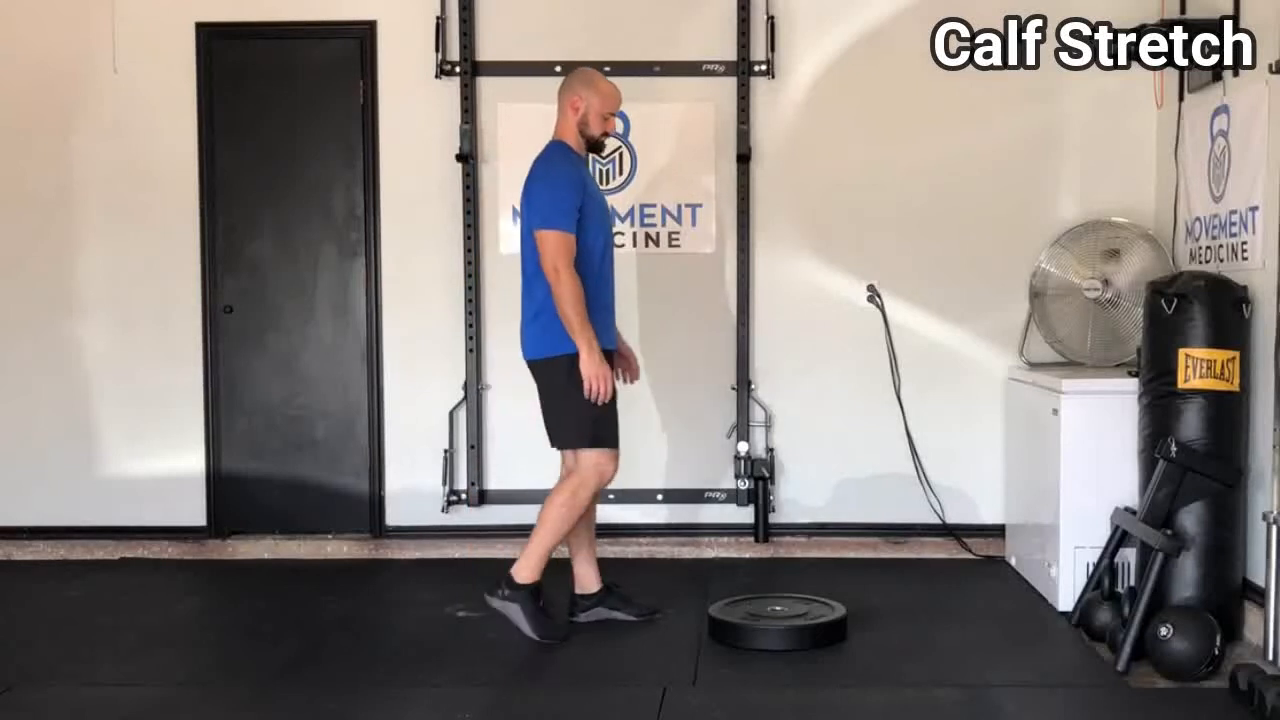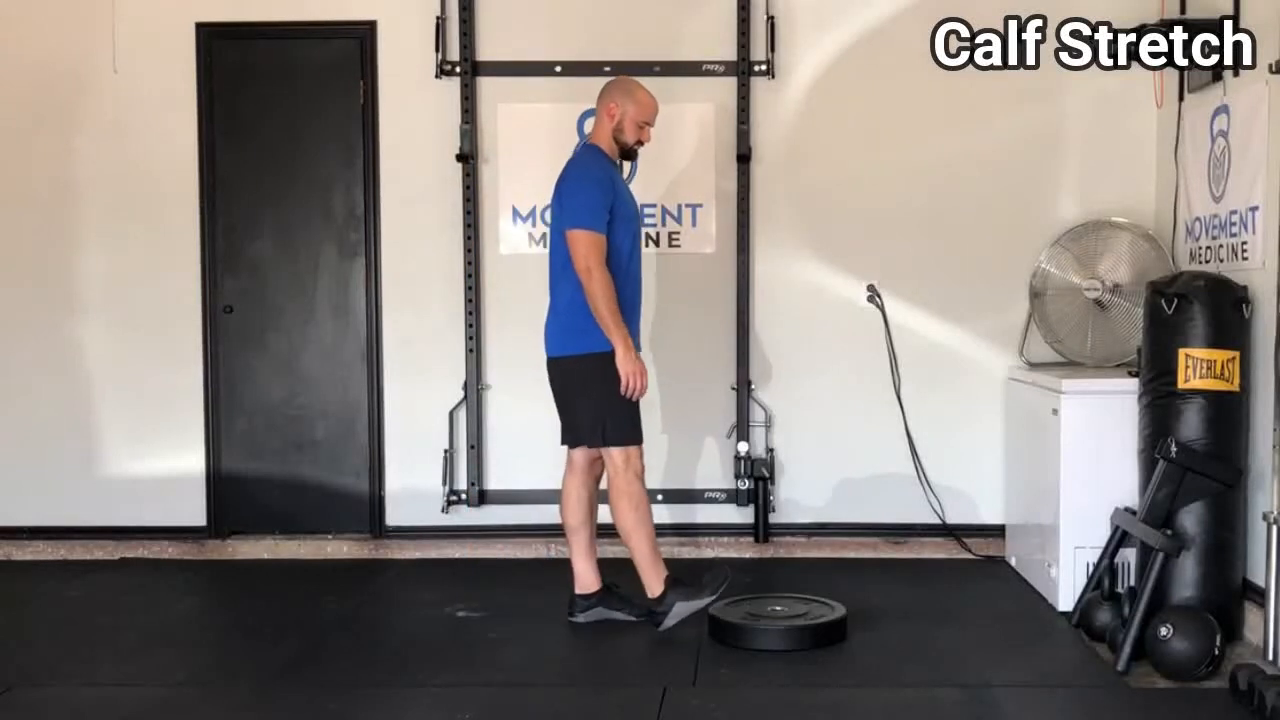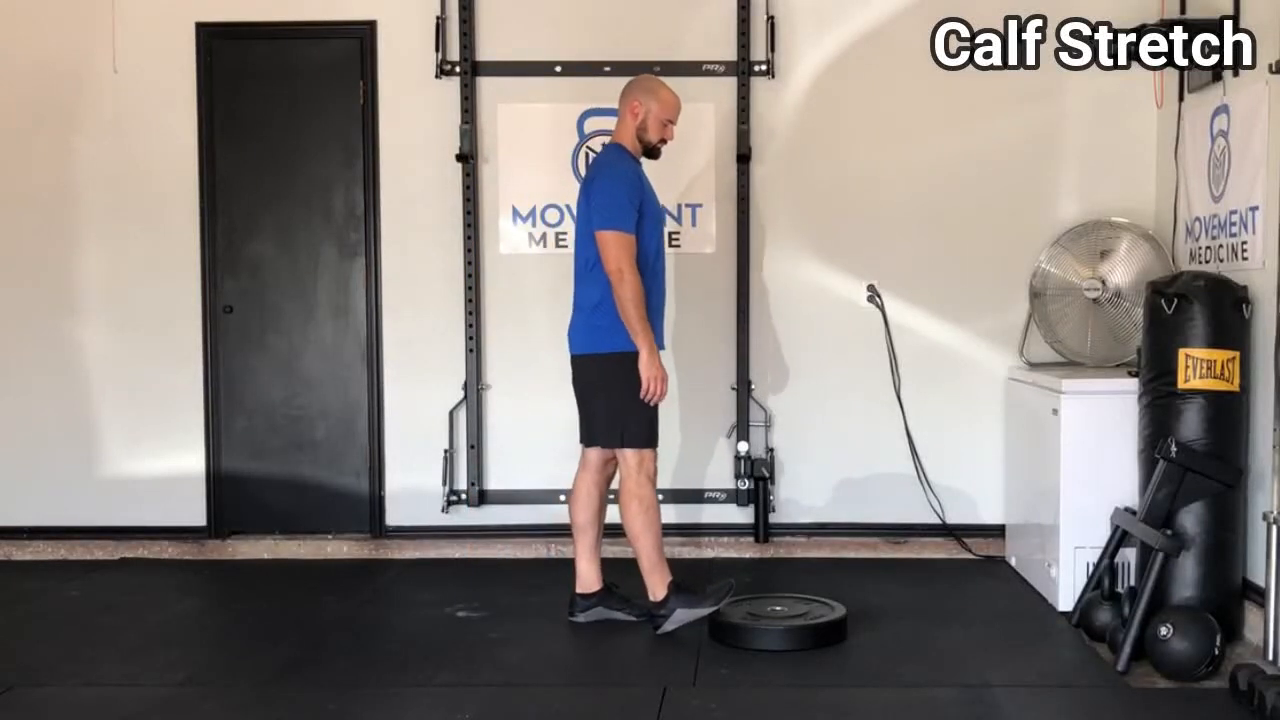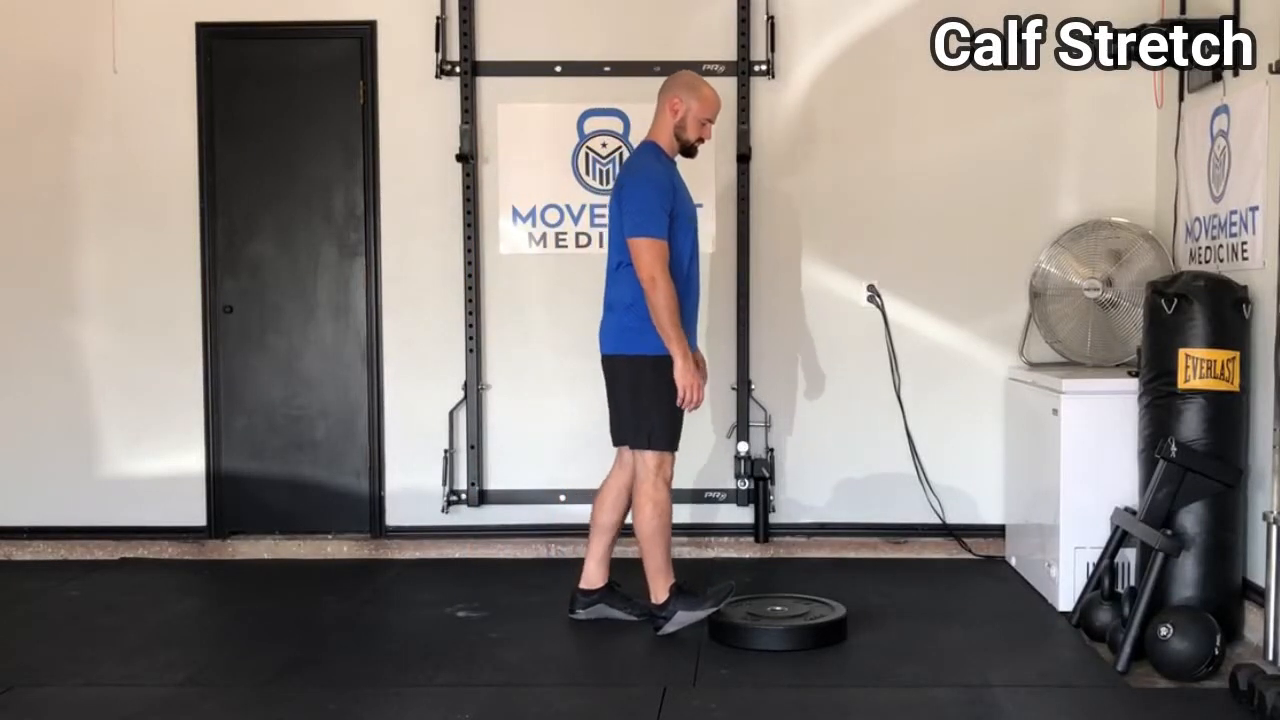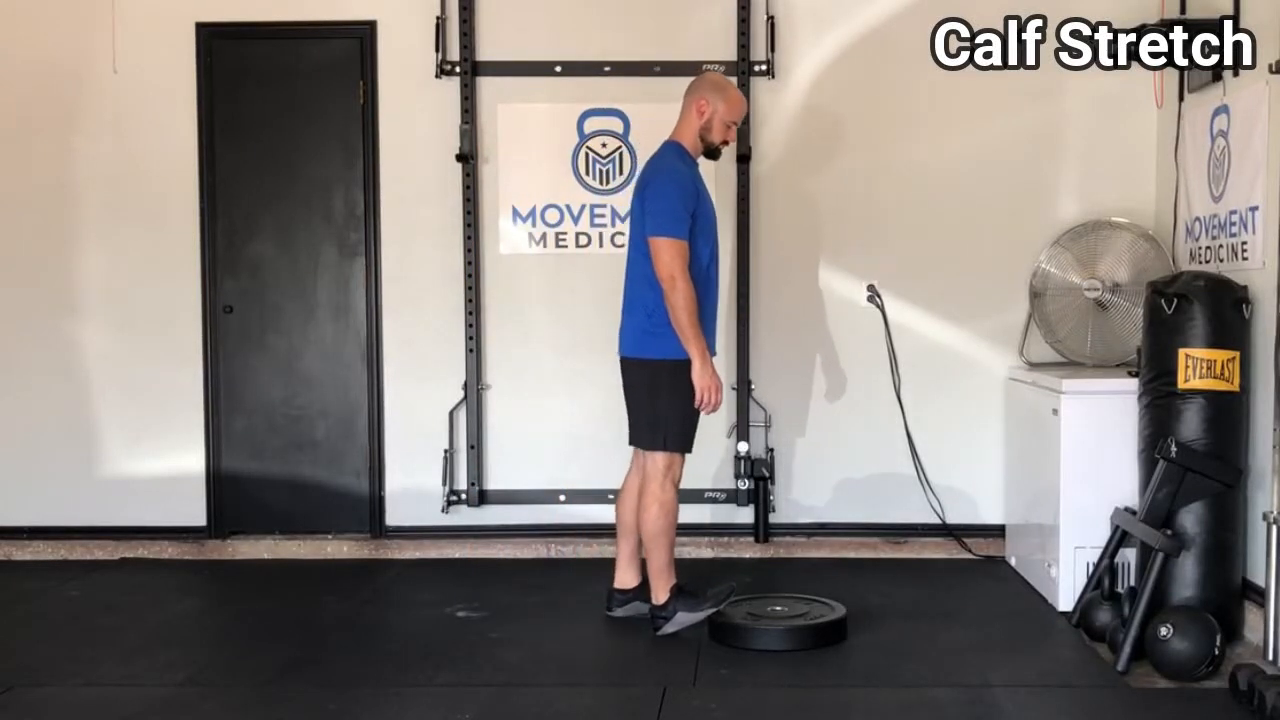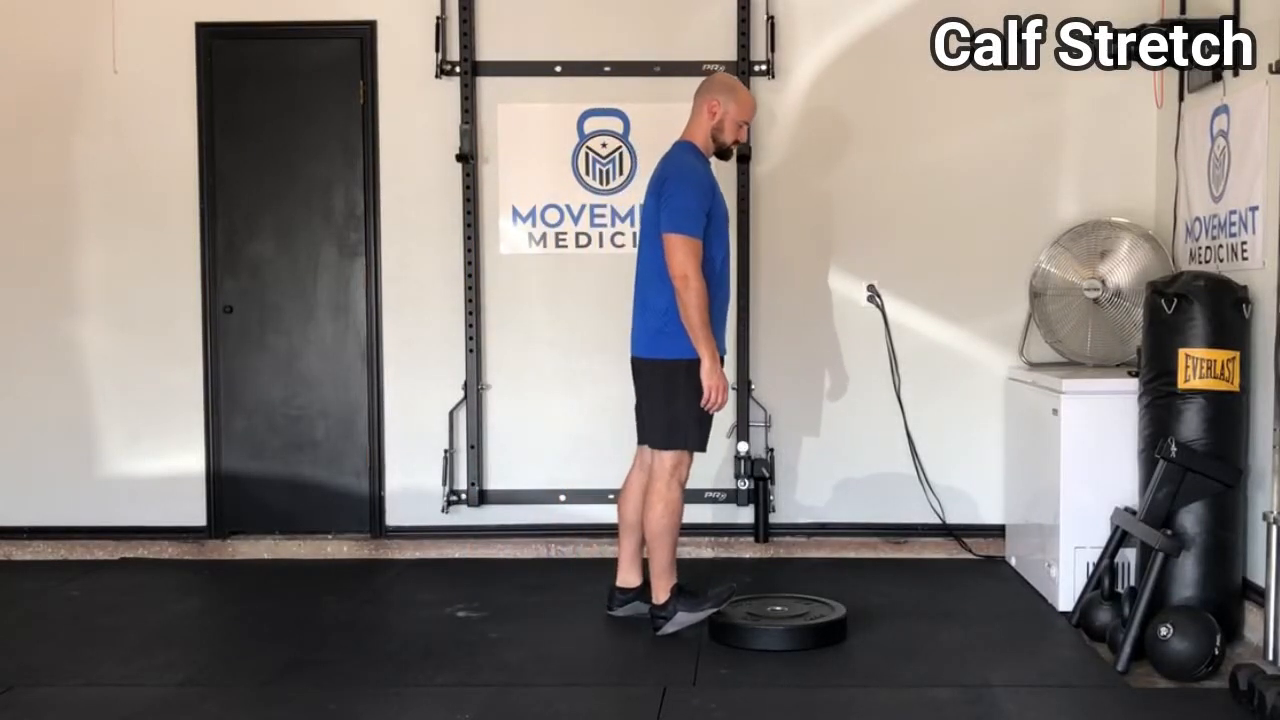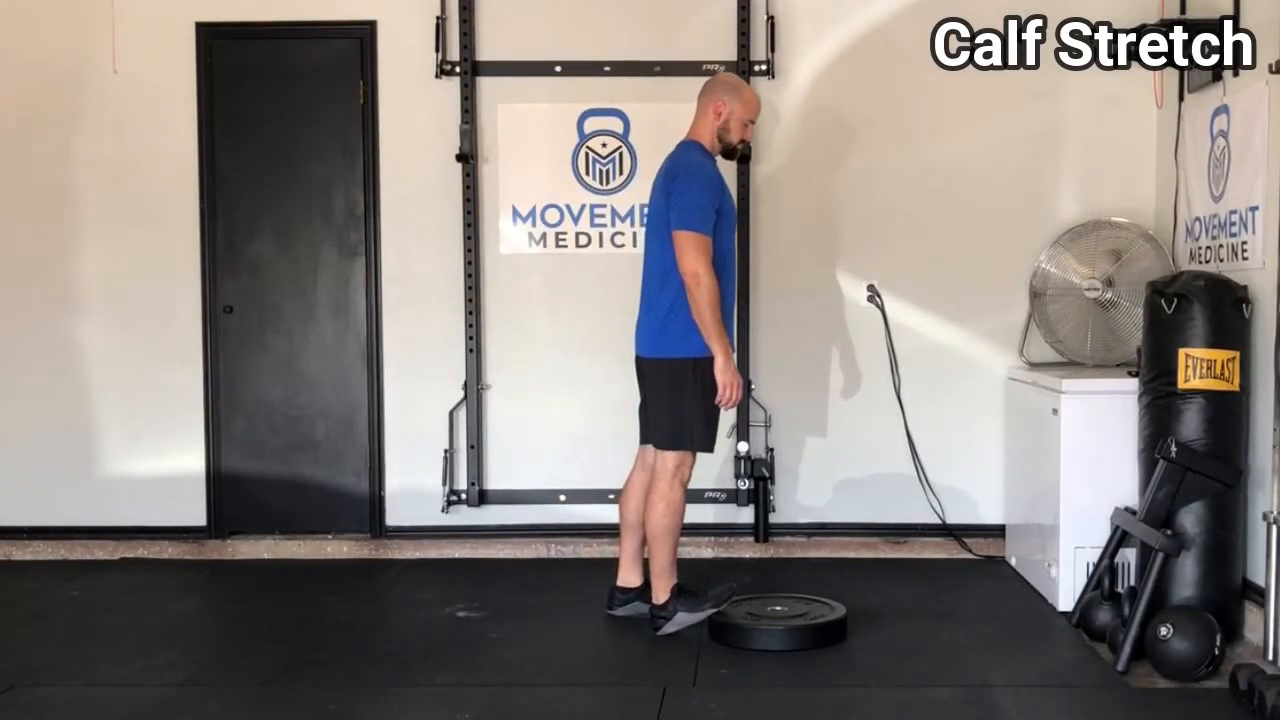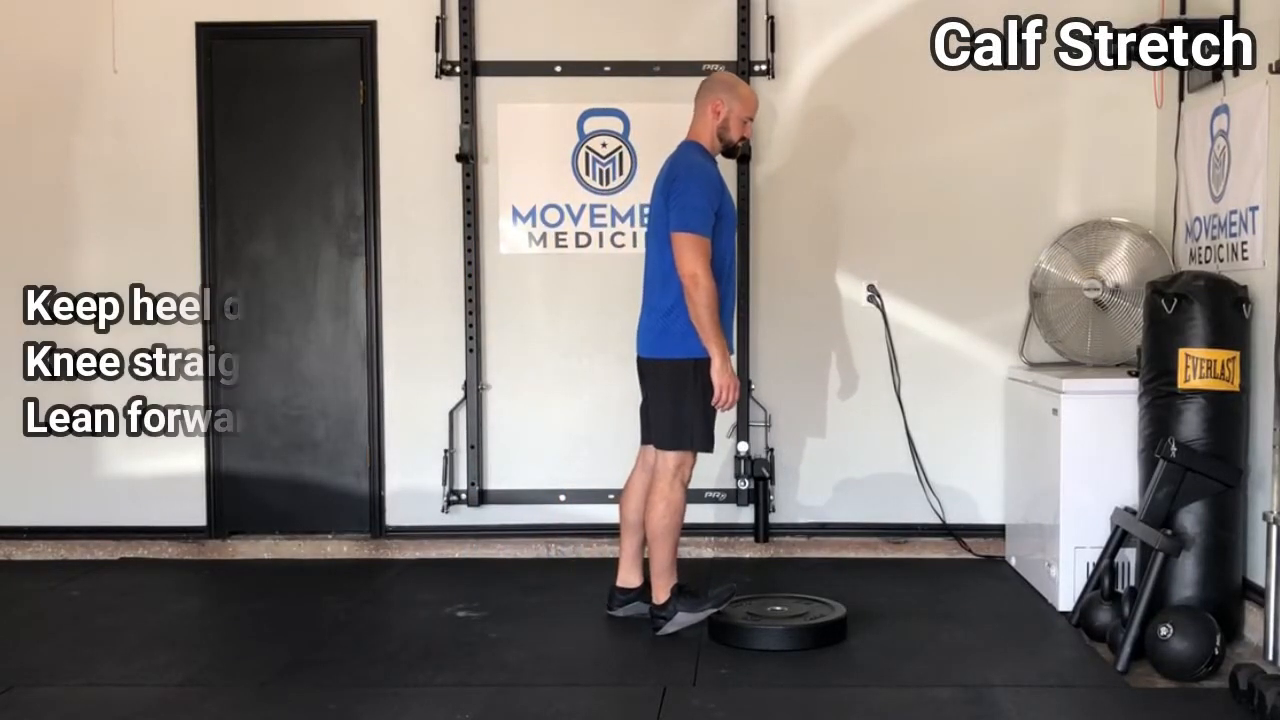
dt=0.5s
person 1, frame 1
left shoulder: (574, 171)
right shoulder: (556, 172)
right elbow: (559, 270)
left wrist: (613, 342)
right wrist: (591, 351)
left hip: (577, 346)
right hip: (567, 349)
left knee: (582, 465)
right knee: (594, 465)
left ankle: (590, 589)
right ankle: (520, 582)
person 1, frame 2
left shoulder: (603, 174)
right shoulder: (588, 174)
right elbow: (589, 269)
left wrist: (622, 345)
right wrist: (625, 346)
left hip: (587, 347)
right hip: (591, 349)
left knee: (585, 462)
right knee: (625, 465)
left ankle: (587, 591)
right ankle: (661, 592)
person 1, frame 3
left shoulder: (620, 172)
right shoulder: (616, 173)
right elbow: (619, 269)
left wrist: (641, 348)
right wrist: (648, 351)
left hip: (604, 346)
right hip: (615, 348)
left knee: (598, 463)
right knee: (637, 467)
left ankle: (589, 591)
right ankle: (664, 596)
person 1, frame 4
left shoulder: (658, 171)
right shoulder: (649, 175)
right elbow: (653, 276)
left wrist: (687, 348)
right wrist: (682, 357)
left hip: (640, 347)
right hip: (646, 350)
left knee: (631, 465)
right knee: (654, 471)
left ankle: (592, 587)
right ankle: (666, 599)
person 1, frame 5
left shoulder: (675, 170)
right shoulder: (672, 174)
right elbow: (672, 276)
left wrist: (694, 354)
right wrist: (701, 359)
left hip: (654, 348)
right hip: (665, 352)
left knee: (647, 467)
right knee: (662, 471)
left ankle: (628, 586)
right ankle: (666, 599)
person 1, frame 6
left shoulder: (682, 167)
right shoulder: (688, 174)
right elbow: (685, 274)
left wrist: (701, 353)
right wrist: (710, 358)
left hip: (660, 347)
right hip: (678, 351)
left knee: (649, 464)
right knee: (670, 469)
left ankle: (628, 586)
right ankle: (665, 600)
person 1, frame 7
left shoulder: (683, 165)
right shoulder: (696, 171)
right elbow: (695, 270)
left wrist: (712, 351)
right wrist: (723, 355)
left hip: (662, 344)
right hip: (683, 348)
left knee: (651, 462)
right knee: (672, 469)
left ankle: (628, 586)
right ankle: (665, 600)
person 1, frame 8
left shoulder: (684, 167)
right shoulder: (696, 173)
right elbow: (694, 272)
left wrist: (709, 351)
right wrist: (719, 356)
left hip: (664, 345)
right hip: (684, 350)
left knee: (652, 462)
right knee: (673, 469)
left ankle: (629, 585)
right ankle: (665, 600)
